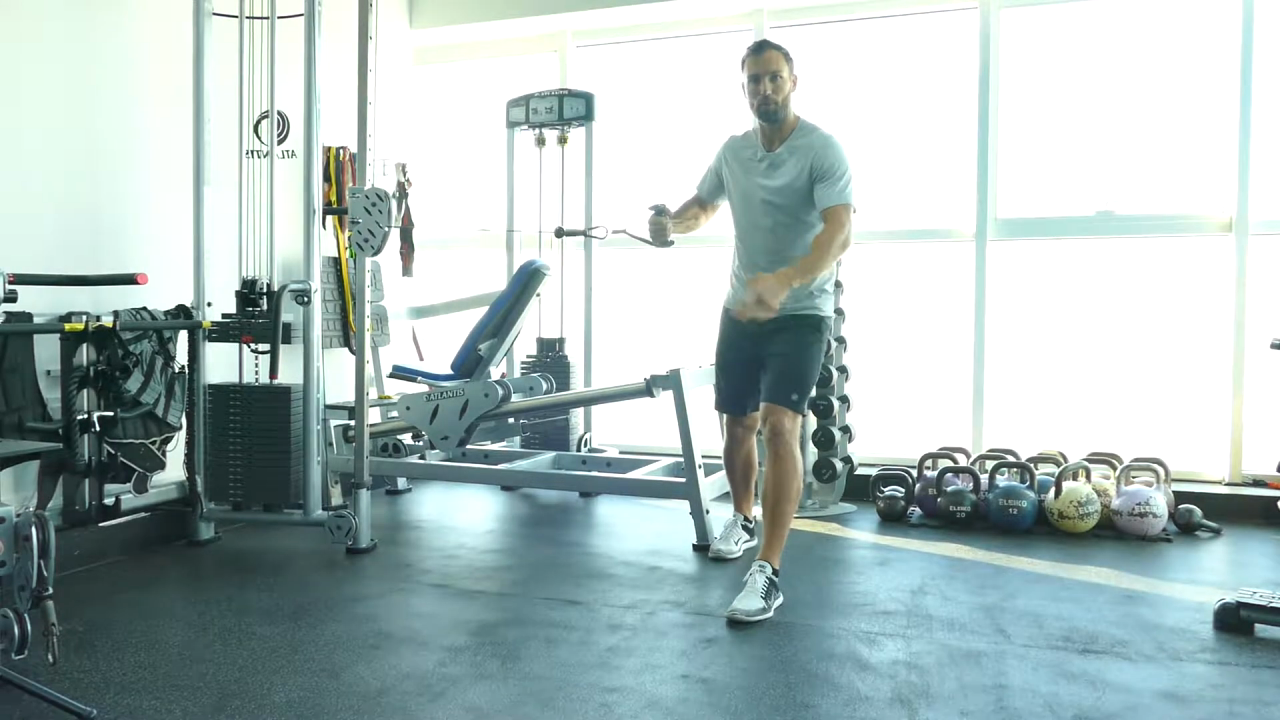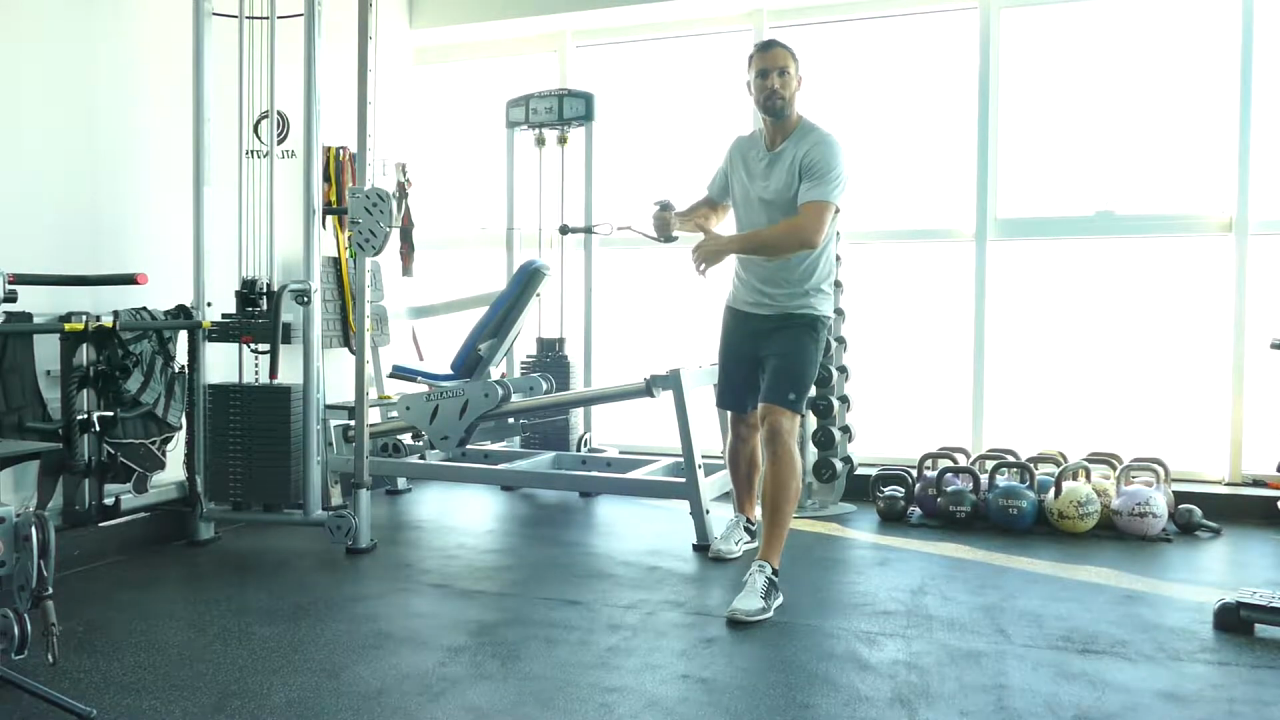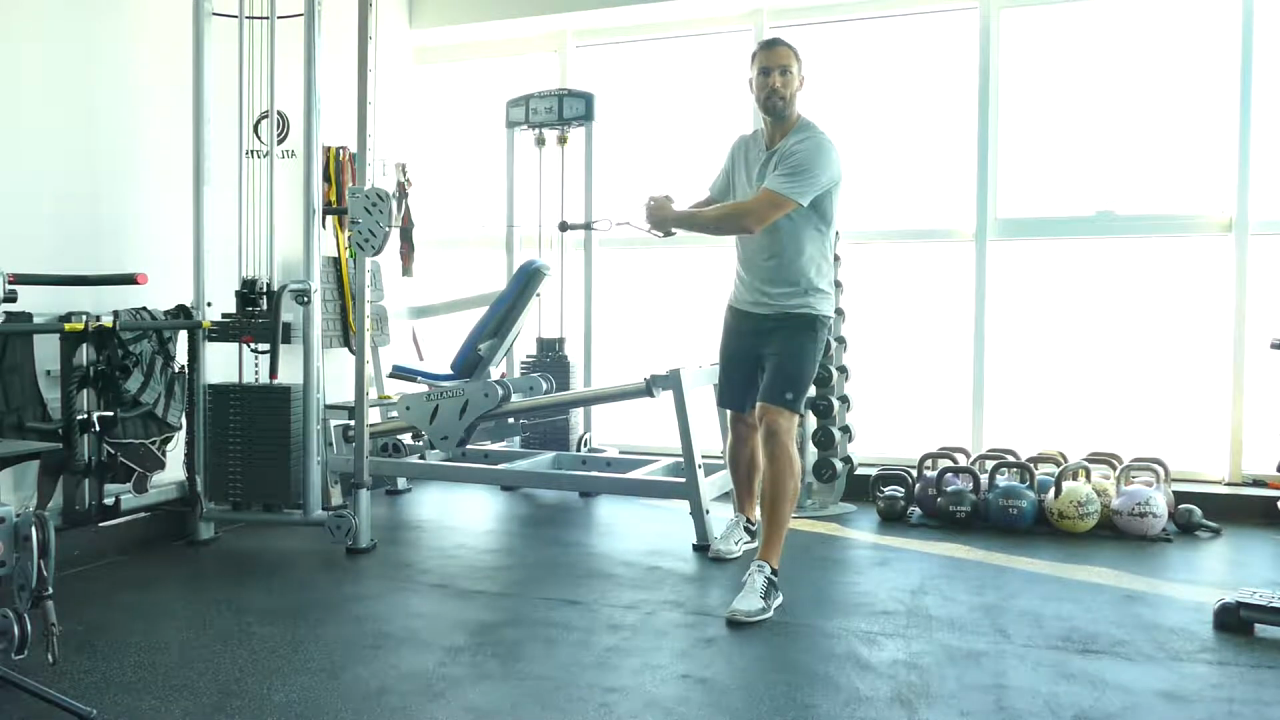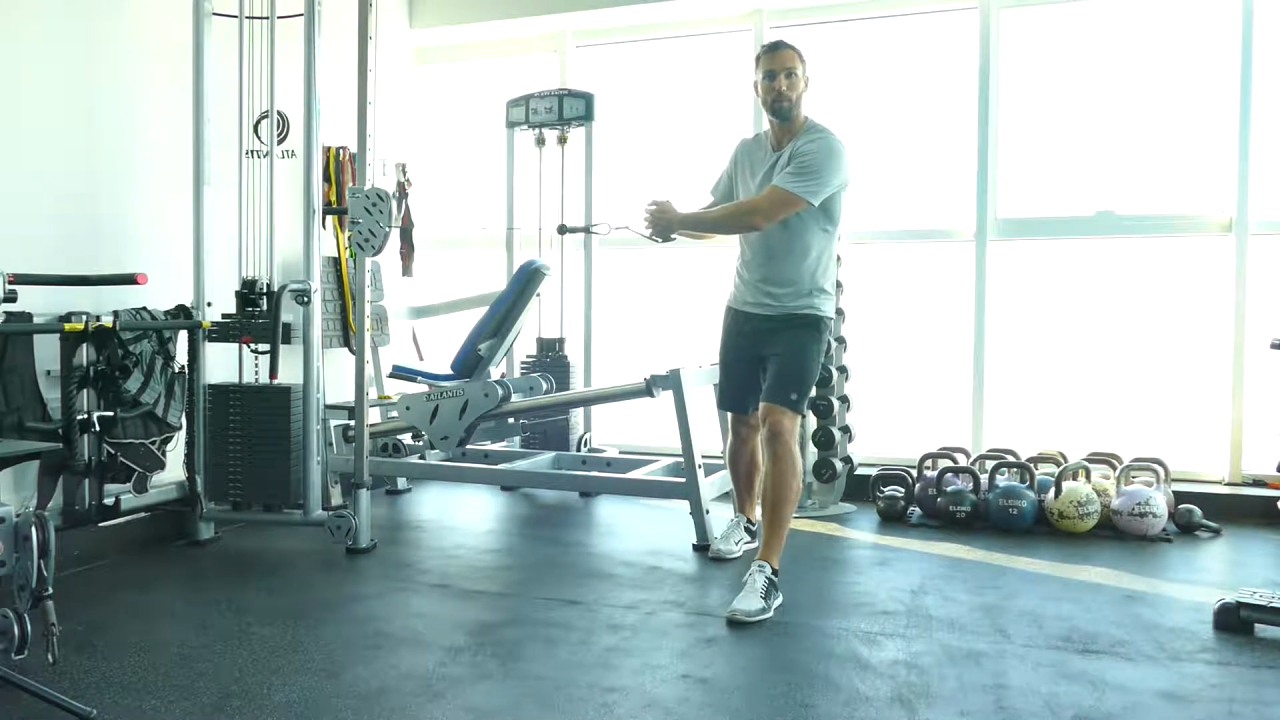
dt=0.5s
person 1, frame 1
left shoulder: (821, 150)
right shoulder: (733, 149)
left elbow: (838, 233)
right elbow: (703, 204)
left wrist: (784, 283)
right wrist: (671, 222)
left hip: (799, 315)
right hip: (741, 310)
left knee: (780, 427)
right knee: (739, 423)
left ankle: (767, 573)
right ankle: (742, 519)
person 1, frame 2
left shoulder: (819, 148)
right shoulder: (739, 149)
left elbow: (809, 231)
right elbow: (713, 204)
left wrist: (727, 244)
right wrist: (677, 219)
left hip: (798, 314)
right hip: (744, 308)
left knee: (777, 426)
right knee: (741, 421)
left ankle: (767, 572)
right ankle: (744, 519)
person 1, frame 3
left shoulder: (813, 148)
right shoulder: (743, 148)
left elbow: (749, 218)
right elbow: (716, 207)
left wrist: (674, 217)
right wrist: (674, 214)
left hip: (798, 313)
right hip: (745, 306)
left knee: (776, 425)
right knee: (741, 420)
left ankle: (767, 572)
right ankle: (745, 520)
person 1, frame 4
left shoulder: (823, 148)
right shoulder: (746, 150)
left elbow: (757, 215)
right elbow: (719, 213)
left wrist: (677, 220)
right wrist: (674, 223)
left hip: (800, 314)
right hip: (745, 308)
left knee: (779, 426)
right knee: (743, 422)
left ankle: (767, 572)
right ankle: (745, 520)
